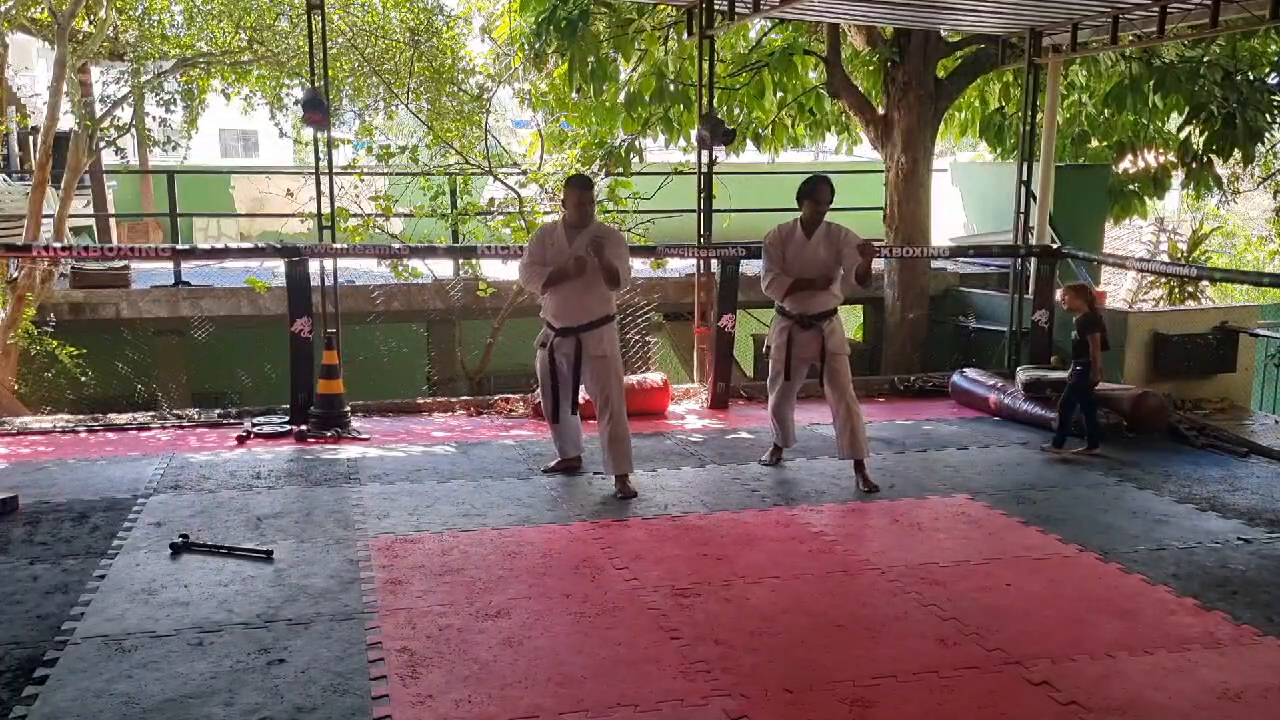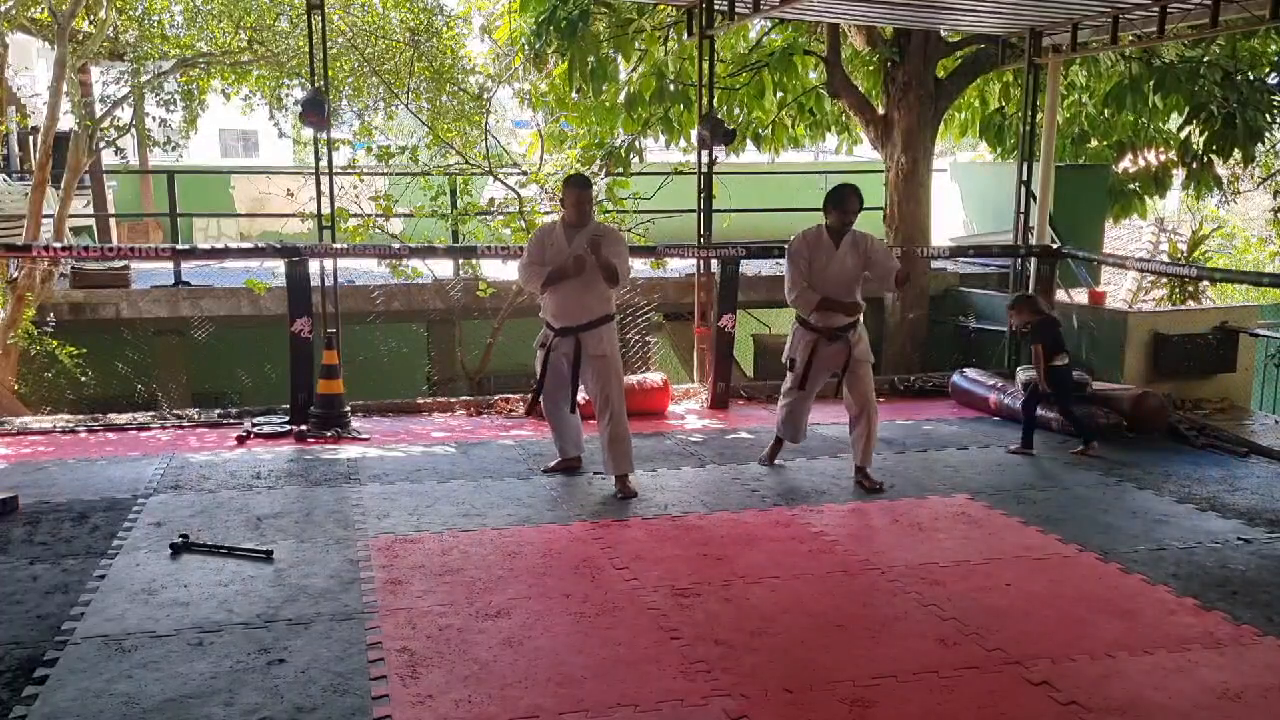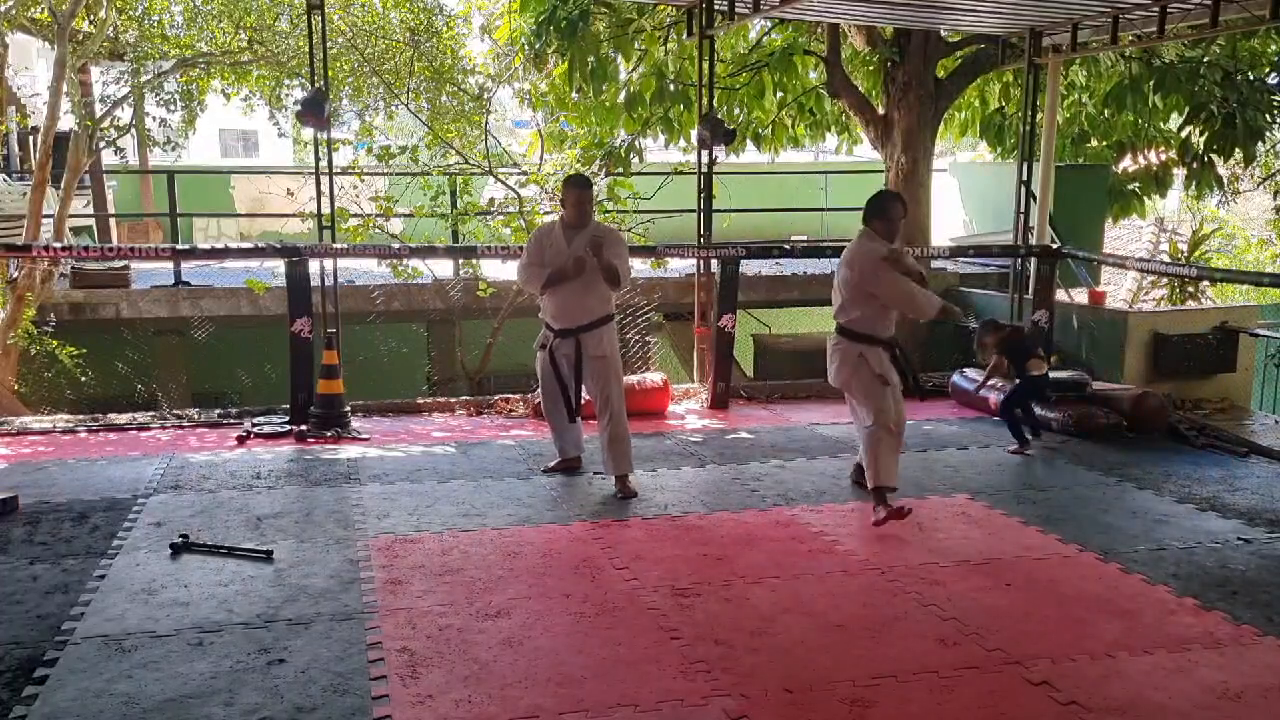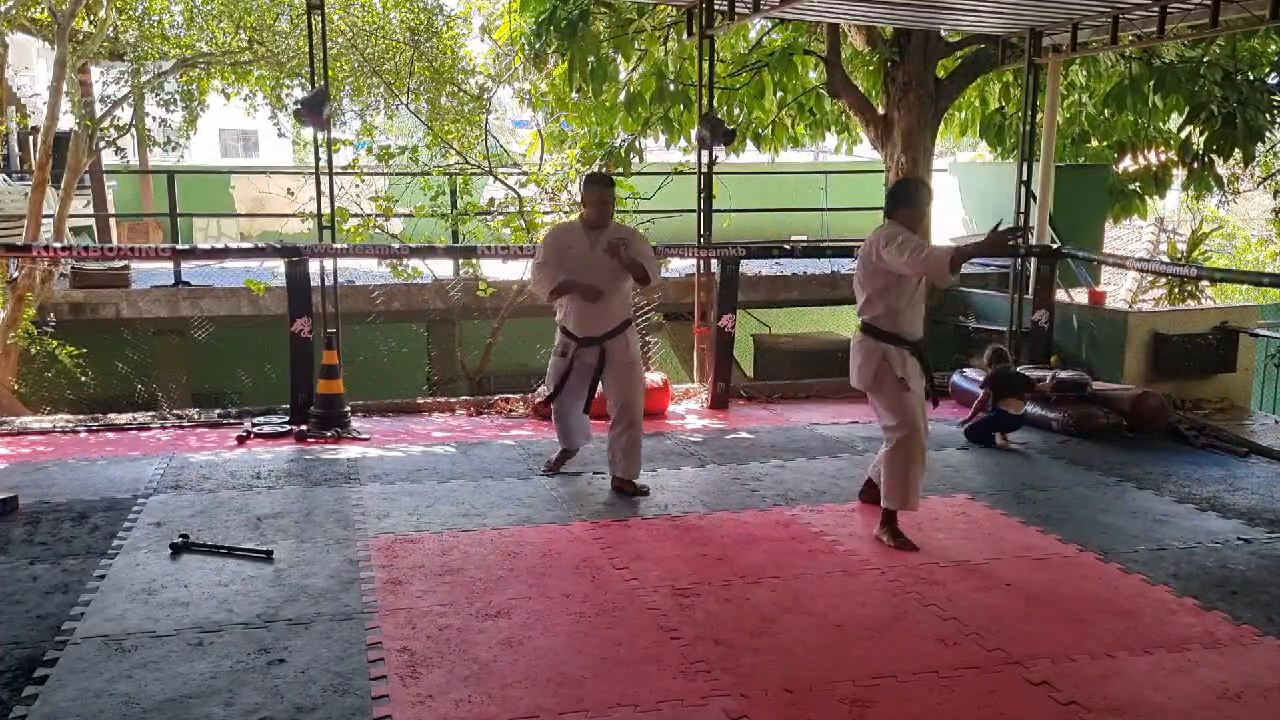
dt=0.4s
person 1, frame 1
left shoulder: (840, 236)
right shoulder: (778, 236)
left elbow: (860, 278)
right elbow: (770, 283)
left wrist: (866, 261)
right wrist: (810, 283)
left hip: (826, 327)
right hip: (788, 326)
left knee: (843, 396)
right knee: (780, 394)
left ankle: (860, 468)
right ankle: (779, 444)
person 1, frame 2
left shoulder: (865, 244)
right shoulder: (803, 243)
left elbow: (892, 280)
right elbow: (797, 295)
left wrist: (903, 271)
right wrist: (838, 305)
left hip: (850, 337)
right hip: (812, 336)
left knee: (864, 404)
right knee: (795, 397)
left ankle: (861, 470)
right ankle: (779, 441)
person 1, frame 3
left shoulder: (886, 250)
right shoulder: (865, 253)
left elbow: (919, 282)
right elbow: (907, 296)
left wrist: (905, 268)
right wrist: (950, 311)
left hip: (879, 348)
right hip: (857, 350)
left knee: (892, 419)
right knee: (880, 420)
left ankle: (862, 470)
right ankle: (880, 501)
person 1, frame 4
left shoulder: (891, 240)
right shoulder: (890, 239)
left elbow: (928, 271)
right elbow: (927, 260)
right wrist: (984, 247)
left hip: (898, 350)
right hip: (884, 352)
left knee: (910, 428)
right knee: (907, 432)
left ankle: (873, 487)
right ankle: (888, 523)
person 2, frame 1
left shoulder: (609, 236)
right shoulder: (544, 235)
left elbow: (619, 280)
right elbow: (528, 275)
left wrist: (603, 260)
right wrist: (566, 271)
left hip: (597, 334)
right hip: (555, 334)
left knee: (610, 403)
right knee: (554, 401)
left ankle: (621, 475)
right ankle: (570, 456)
person 2, frame 2
left shoulder: (609, 236)
right shoulder: (543, 236)
left elbow: (618, 277)
right elbow: (527, 275)
left wrist: (600, 257)
right wrist: (565, 270)
left hip: (596, 334)
right hip: (555, 334)
left knee: (610, 403)
right knee: (554, 400)
left ankle: (621, 475)
right ankle: (570, 455)
person 2, frame 3
left shoulder: (608, 236)
right shoulder: (543, 236)
left elbow: (619, 280)
right elbow: (527, 276)
left wrist: (601, 259)
right wrist: (565, 271)
left hip: (596, 335)
right hip: (555, 335)
left knee: (610, 404)
right knee: (556, 402)
left ankle: (621, 475)
right ankle: (570, 455)
person 2, frame 4
left shoulder: (628, 236)
right shoulder: (559, 236)
left elbow: (650, 274)
right elbow: (541, 278)
left wrist: (624, 260)
right wrist: (577, 287)
left hip: (617, 340)
right hip: (573, 341)
left knee: (628, 408)
right knee: (563, 402)
left ankle: (623, 476)
right ankle: (570, 445)
